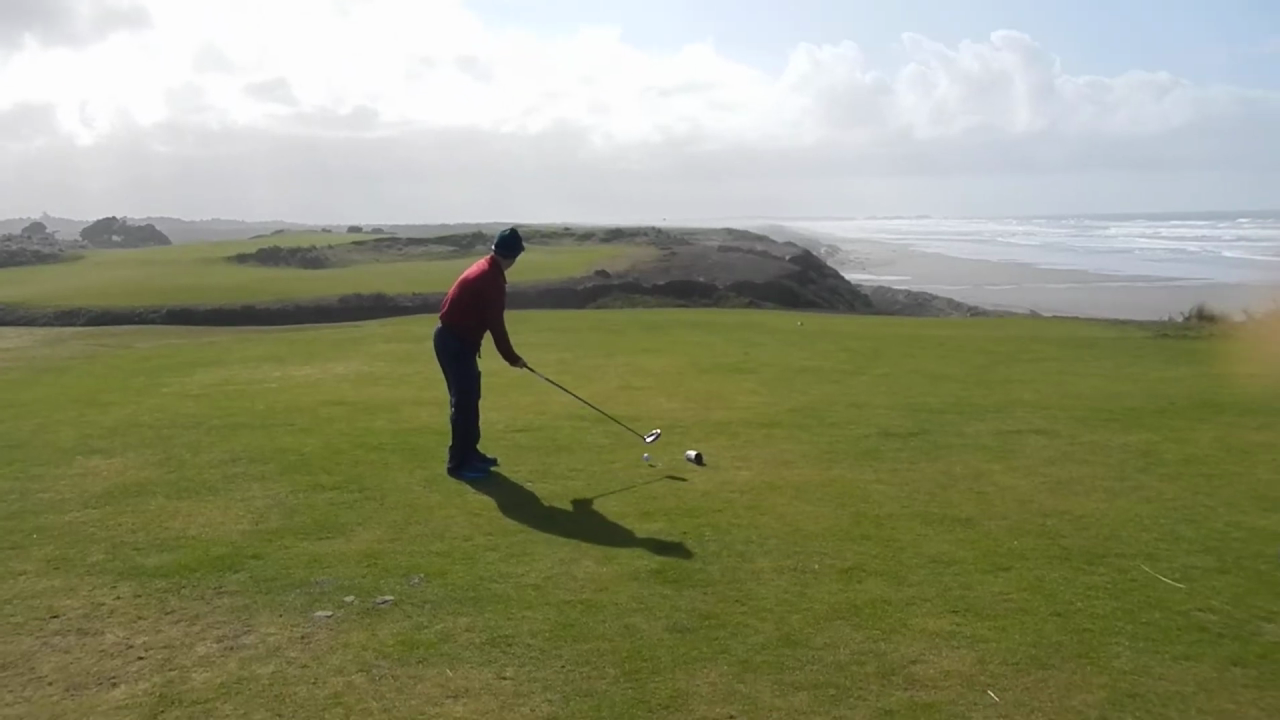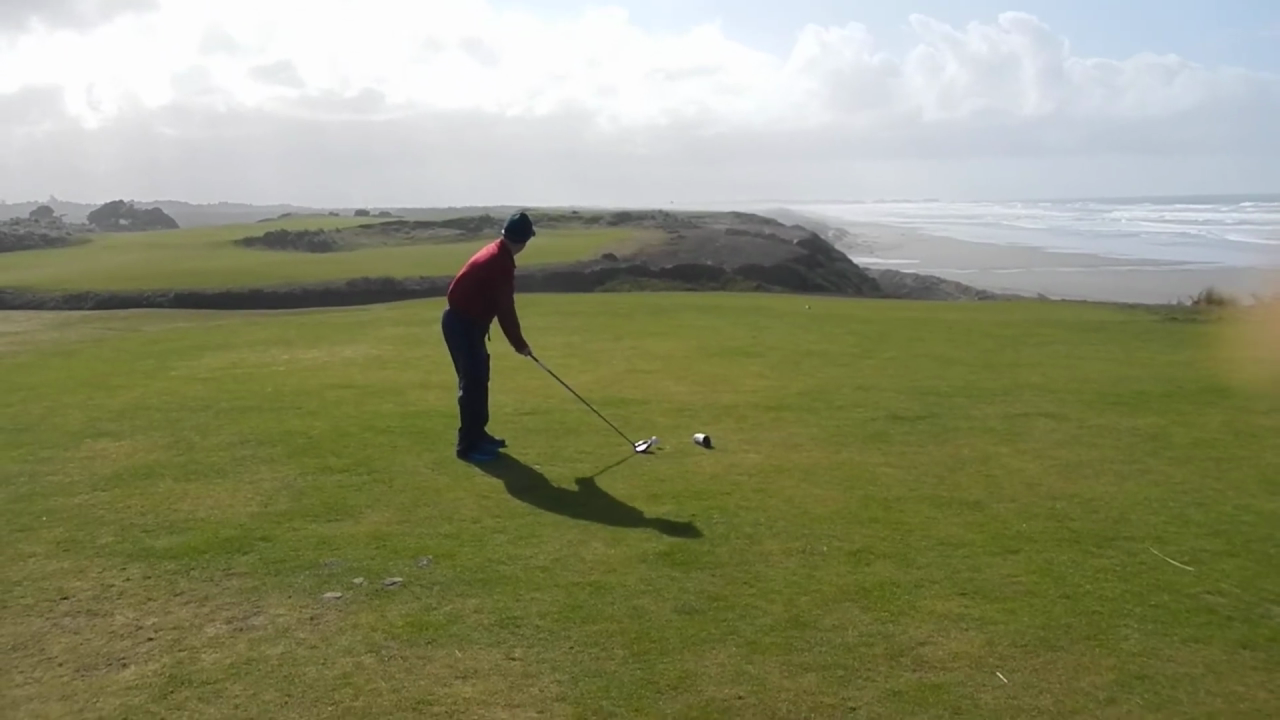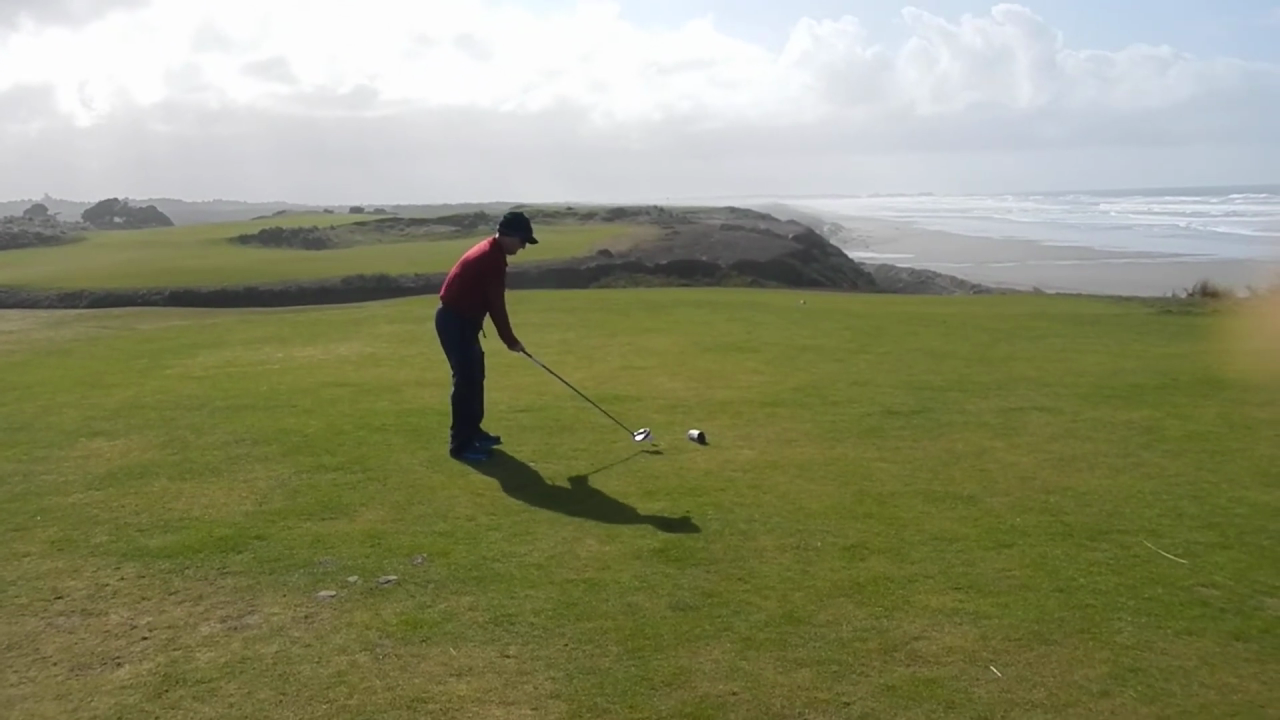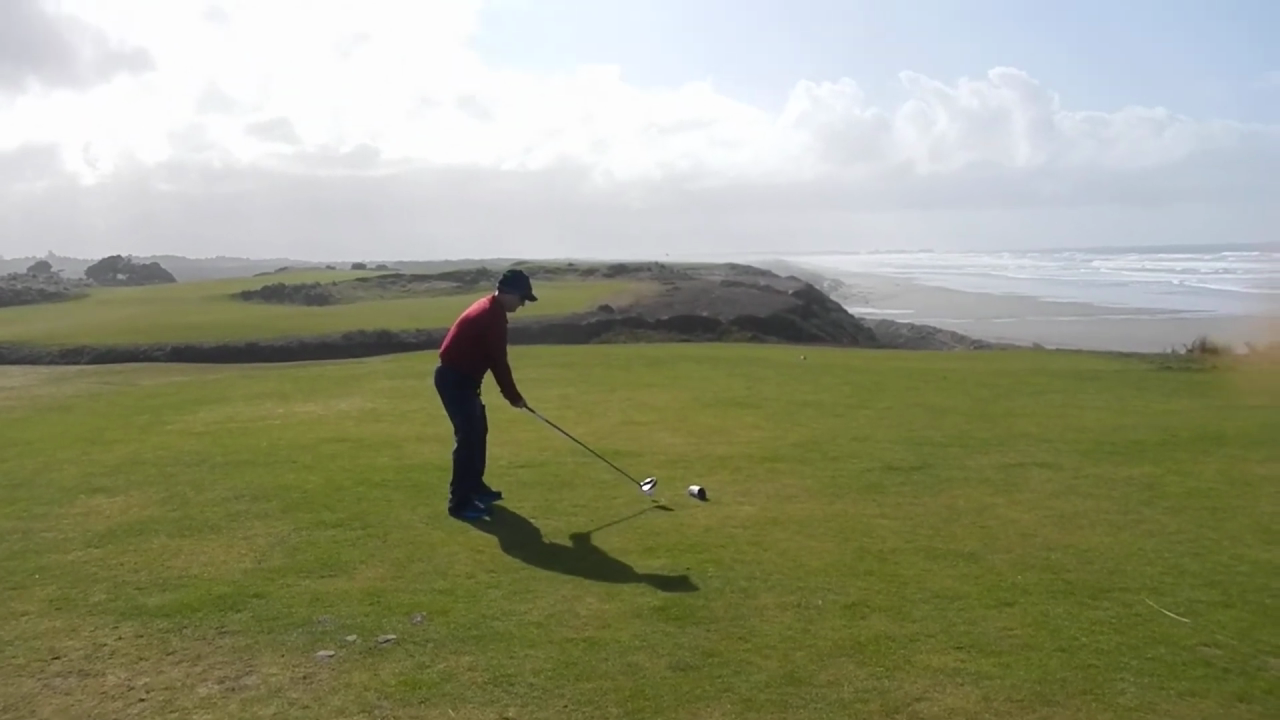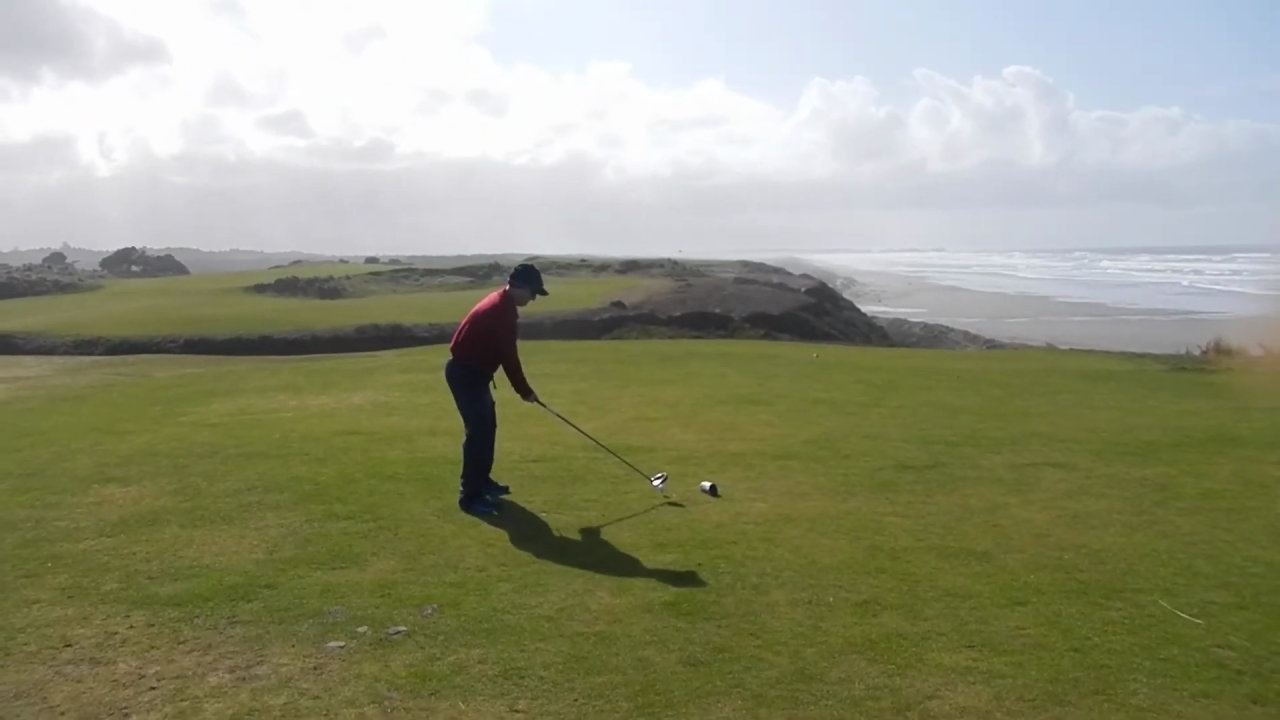
dt=1s
person 1, frame 1
left shoulder: (484, 269)
right shoulder: (491, 278)
left elbow: (488, 319)
right elbow: (495, 324)
left wrist: (509, 355)
right wrist: (511, 357)
left hip: (455, 337)
right hip: (455, 340)
left knee: (469, 397)
right knee: (465, 400)
left ankle: (469, 452)
right ankle: (459, 462)
person 1, frame 2
left shoulder: (496, 253)
right shoulder: (500, 263)
left elbow: (502, 305)
right elbow: (505, 309)
left wrist: (517, 340)
right wrist: (519, 343)
left hip: (465, 320)
right hip: (462, 323)
left knee: (479, 378)
right knee: (472, 382)
left ankle: (477, 433)
right ankle: (467, 444)
person 1, frame 3
left shoulder: (489, 252)
right shoulder: (492, 259)
left elbow: (490, 302)
right elbow: (496, 305)
left wrist: (507, 338)
right wrist: (510, 340)
left hip: (459, 317)
right hip: (455, 320)
left knee: (475, 375)
right knee: (466, 379)
left ankle: (472, 431)
right ankle: (460, 443)
person 1, frame 4
left shoulder: (488, 308)
right shoulder: (492, 316)
left elbow: (492, 359)
right elbow: (499, 362)
left wrist: (510, 394)
right wrist: (513, 396)
left hip: (458, 375)
right hip: (455, 378)
left knee: (477, 430)
right knee: (468, 436)
left ankle: (474, 485)
right ankle: (459, 501)
person 1, frame 5
left shoulder: (499, 303)
right shoulder: (502, 310)
left elbow: (502, 353)
right elbow: (509, 356)
left wrist: (521, 389)
right wrist: (524, 390)
left hip: (470, 369)
right hip: (466, 372)
left knee: (486, 426)
right knee: (478, 430)
left ankle: (482, 481)
right ankle: (470, 495)
